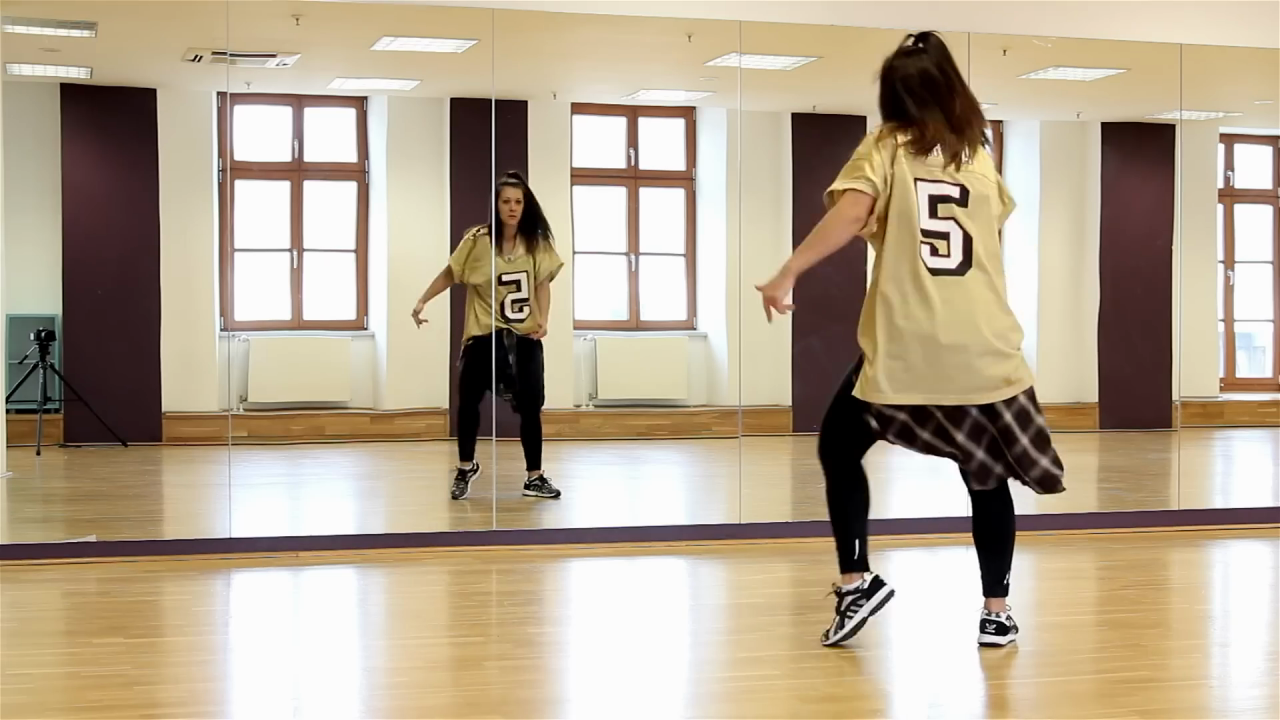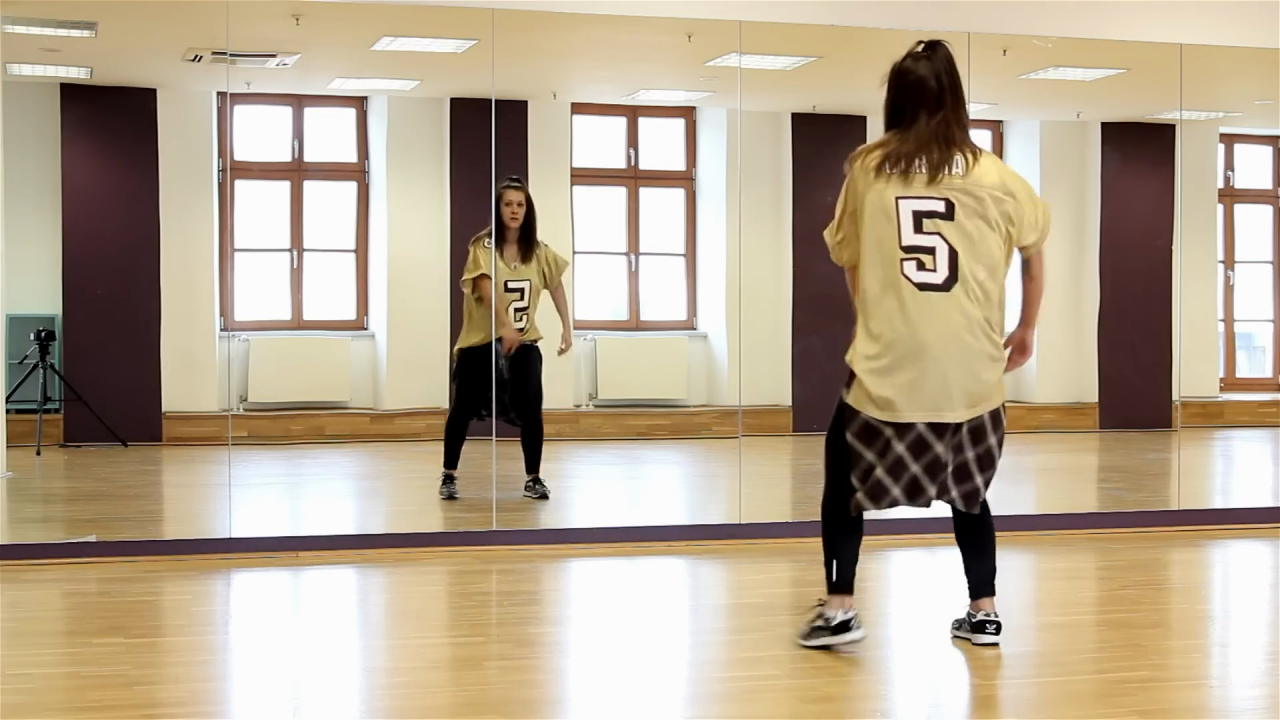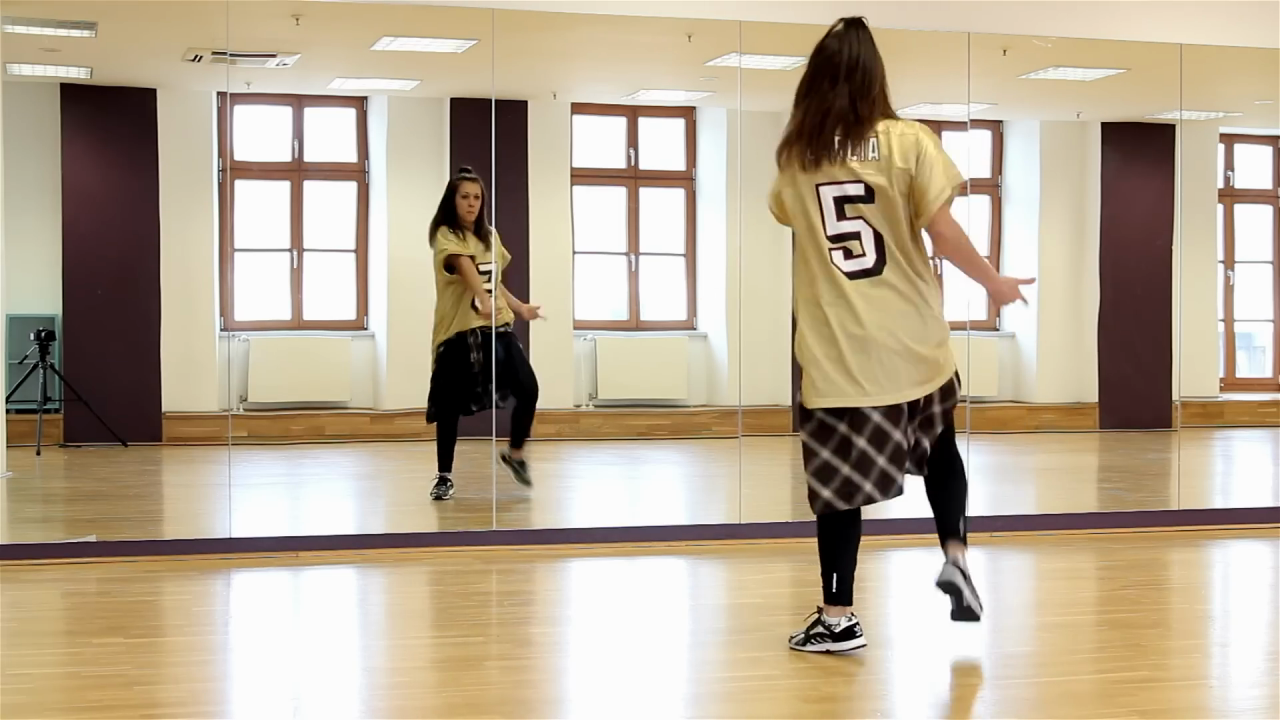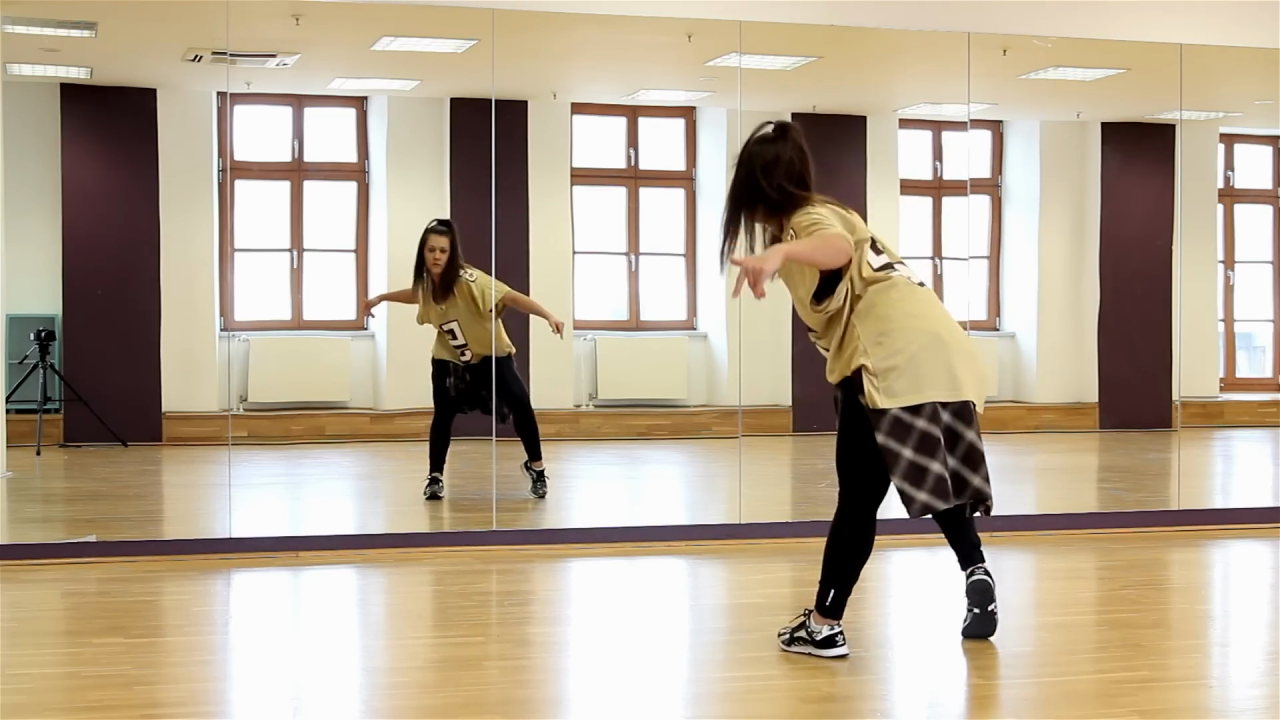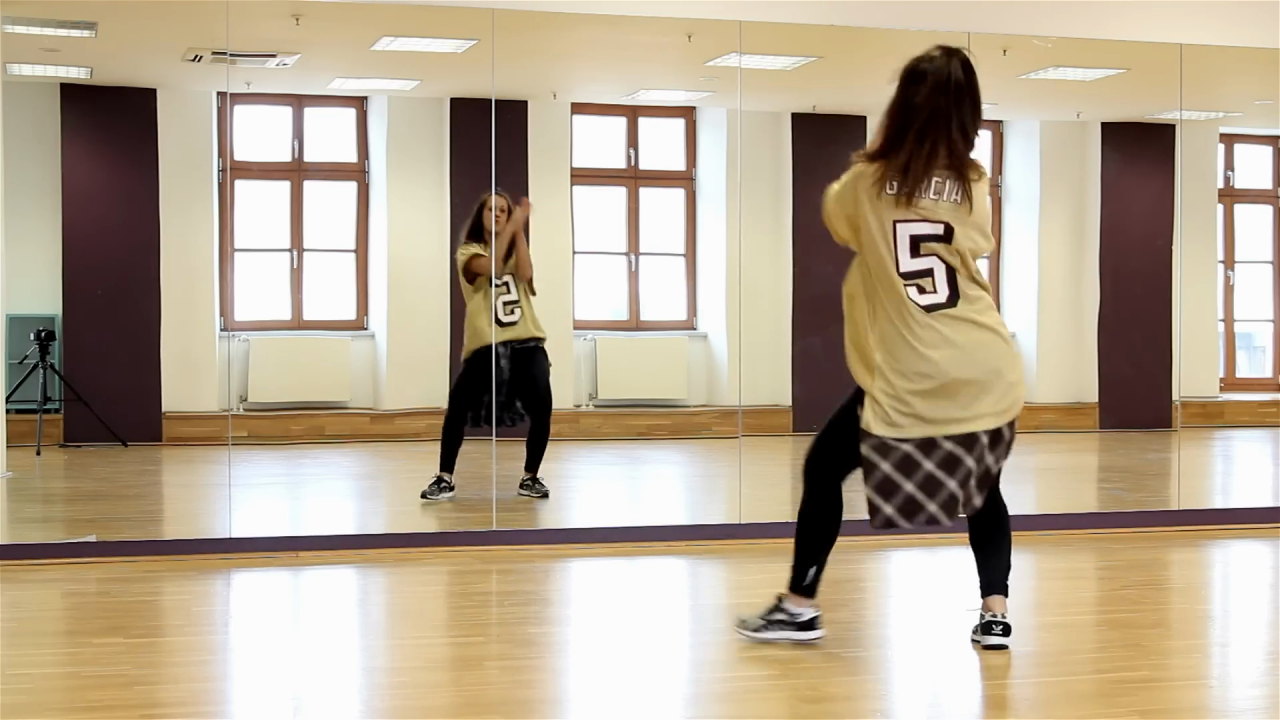
dt=1s
person 1, frame 1
left shoulder: (884, 146)
right shoulder: (979, 158)
left elbow: (849, 213)
left wrist: (785, 274)
left hip: (903, 345)
right hip: (983, 346)
left knee: (839, 449)
right knee: (989, 479)
left ankle: (855, 582)
right ankle: (996, 611)
person 1, frame 2
left shoulder: (869, 167)
right shoulder: (993, 173)
left elbow: (850, 260)
right elbow: (1034, 249)
right wrist: (1027, 324)
left hip: (889, 363)
right hip: (968, 363)
left knee: (847, 478)
right knee: (965, 485)
left ankle: (837, 608)
right ankle: (983, 610)
person 1, frame 3
left shoulder: (796, 157)
right shoulder: (908, 141)
left elbow: (785, 214)
right elbow: (939, 228)
right wrist: (993, 282)
left hip: (838, 349)
right hip: (911, 342)
left knee: (840, 481)
right knee: (939, 452)
left ankle: (838, 618)
right ankle: (955, 558)
person 1, frame 4
left shoulder: (807, 222)
right shoulder: (827, 213)
left elbow: (839, 251)
left wrist: (779, 255)
left hip: (896, 357)
right hip: (938, 347)
left knee: (860, 496)
right knee: (931, 480)
left ankle: (824, 625)
right ankle: (976, 572)
person 1, frame 5
left shoulder: (866, 179)
right shoulder: (974, 182)
left elbow: (836, 217)
left wrist: (880, 148)
left hip: (903, 374)
right hip: (982, 369)
left knee: (824, 468)
right knee: (979, 486)
left ankle: (798, 606)
right ankle: (995, 612)
person 2, frame 1
left shoulder: (537, 241)
right shoulder: (480, 239)
left elbow: (543, 282)
right elbow: (450, 272)
left wrist: (542, 315)
right wrist: (422, 301)
left hip: (525, 338)
right hip: (484, 335)
left knee: (530, 406)
right knee: (469, 396)
left ankle: (534, 478)
right ankle: (466, 468)
person 2, frame 2
left shoulder: (537, 249)
right shoulder: (483, 245)
left elbow: (555, 286)
right elbow: (481, 287)
left wrist: (566, 328)
right wrist: (503, 322)
left hip: (524, 344)
right hip: (480, 342)
left knee: (529, 411)
right knee: (461, 409)
left ankle: (533, 479)
right ankle: (449, 475)
person 2, frame 3
left shoulder: (490, 236)
right shoulder: (446, 235)
right elbow: (463, 268)
left wrist: (519, 306)
right wrist: (499, 300)
left hip: (499, 329)
right hip: (460, 333)
left knee: (527, 390)
right knee: (449, 407)
left ankle: (515, 454)
right ankle: (444, 478)
person 2, frame 4
left shoulder: (468, 279)
right shoulder: (429, 285)
left elbow: (509, 297)
left wrist: (548, 316)
right wrist: (380, 298)
left hip: (491, 354)
right hip: (450, 359)
left knee: (520, 403)
right knee: (443, 412)
left ankle: (536, 467)
right ankle: (435, 478)
person 2, frame 5
left shoulder: (516, 251)
right shoulder: (470, 250)
left elbow: (524, 274)
right elbow: (488, 265)
left wrist: (520, 229)
right wrist: (515, 222)
left hip: (528, 342)
right hip: (486, 344)
left knee: (540, 410)
right knee: (460, 407)
left ankle: (529, 476)
right ankle: (443, 477)
